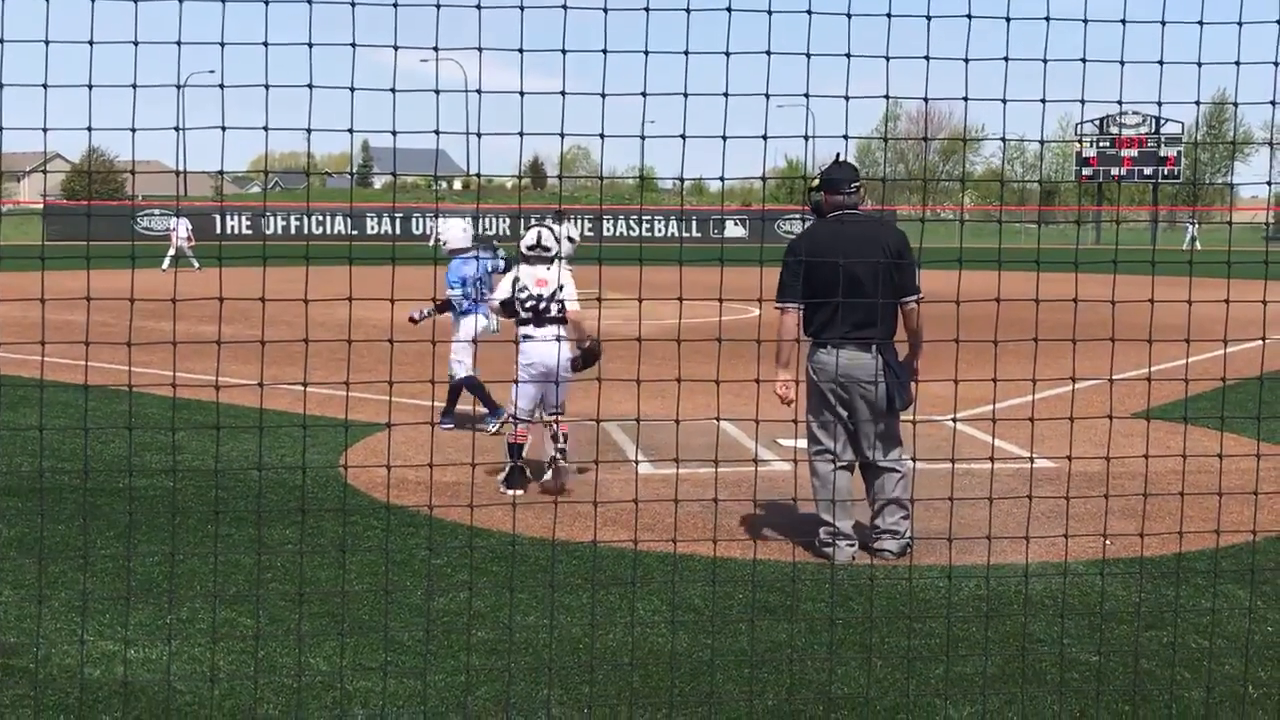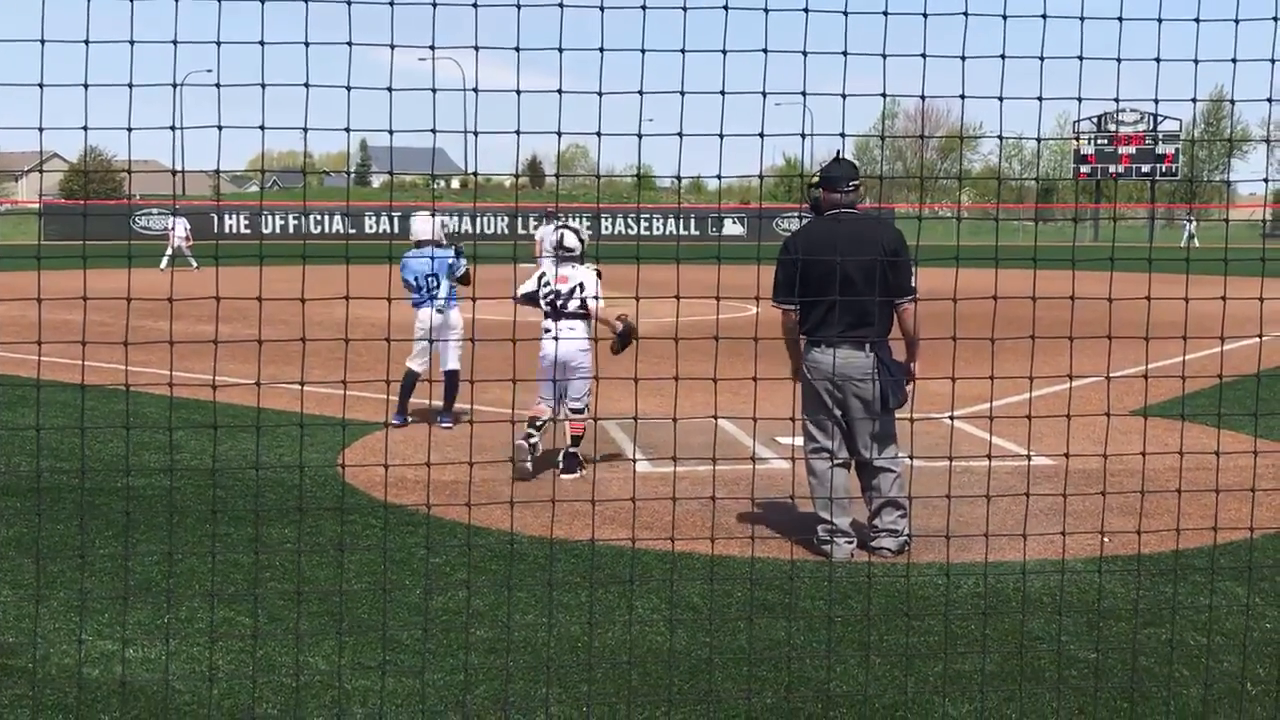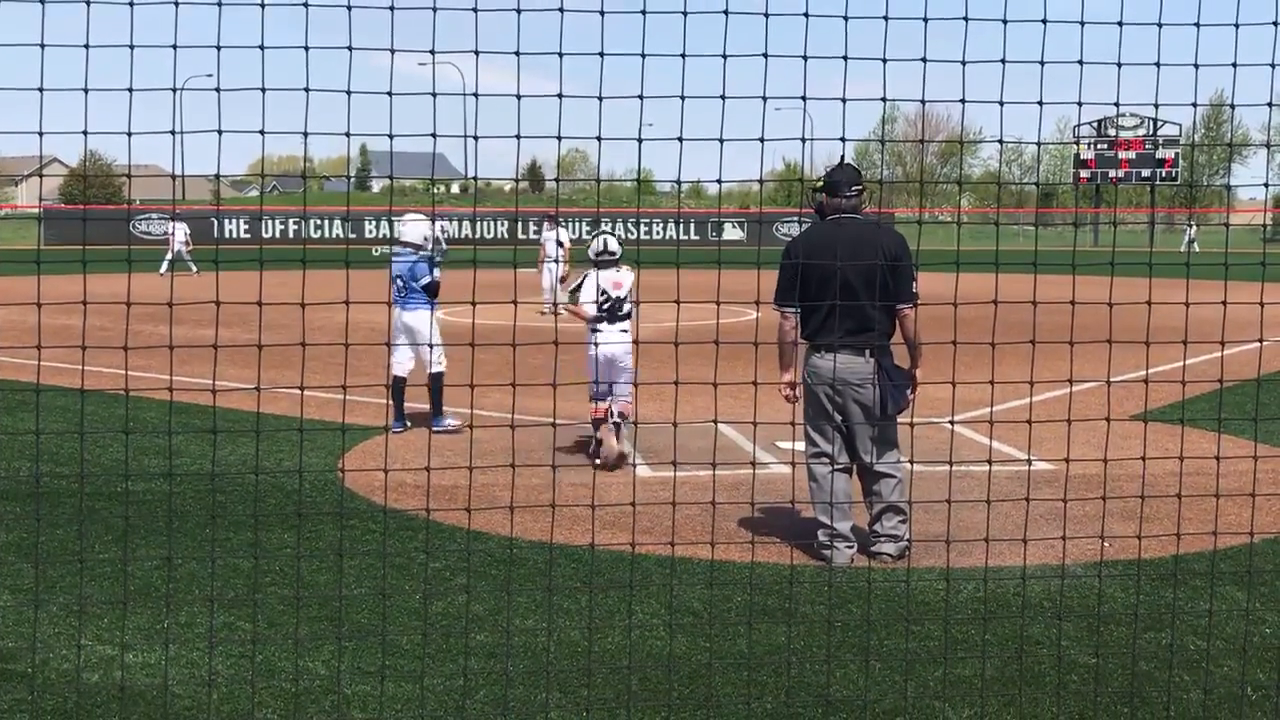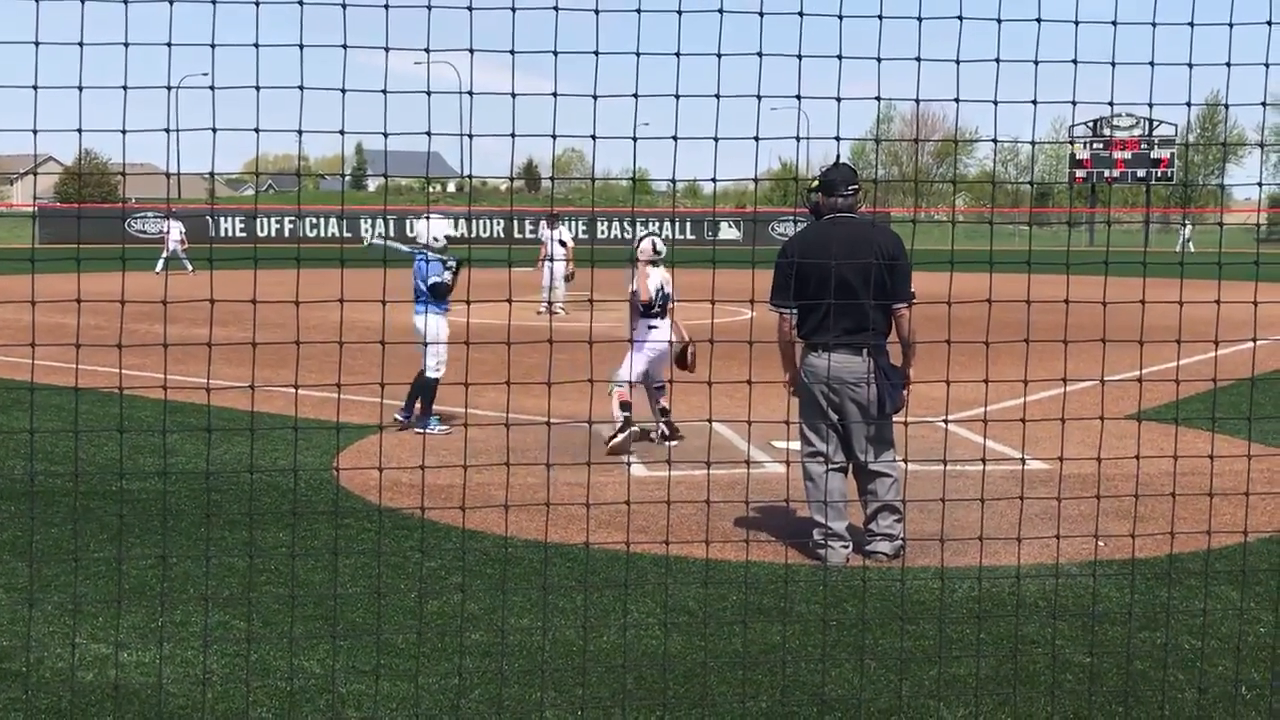
dt=0.5s
person 1, frame 1
left shoulder: (804, 243)
right shoulder: (891, 236)
left elbow: (790, 313)
right elbow: (911, 306)
left wrist: (783, 369)
right wrist: (914, 353)
left hip: (825, 360)
right hip: (876, 359)
left knee: (829, 454)
right knee: (885, 453)
left ankle: (837, 540)
right ankle: (891, 535)
person 1, frame 2
left shoulder: (799, 241)
right shoulder: (887, 235)
left elbow: (789, 313)
right elbow: (905, 305)
left wrist: (796, 359)
right wrist: (912, 356)
left hip: (819, 357)
right hip: (870, 357)
left knee: (825, 451)
right knee: (879, 450)
left ankle: (836, 538)
right ankle: (889, 534)
person 1, frame 3
left shoulder: (801, 245)
right shoulder: (890, 241)
left elbow: (789, 317)
right elbow: (905, 311)
left wrist: (786, 370)
right wrist: (915, 363)
left hip: (820, 363)
right hip: (872, 363)
left knee: (826, 457)
right knee: (882, 455)
left ankle: (836, 543)
right ankle: (890, 539)
person 1, frame 4
left shoulder: (797, 244)
right shoulder: (886, 240)
left elbow: (786, 317)
right elbow: (902, 310)
left wrist: (790, 367)
right wrist: (908, 362)
left hip: (817, 362)
right hip: (869, 361)
left knee: (822, 456)
right knee: (878, 454)
left ankle: (832, 543)
right ankle: (885, 538)
person 2, frame 1
left shoulder: (517, 274)
right shoulder: (563, 275)
left elbow: (496, 304)
right elbow: (573, 315)
left wrist: (515, 311)
right wrist: (585, 343)
left hip: (530, 351)
right hip: (561, 350)
left knee: (521, 416)
right knee: (554, 411)
left ankle: (515, 475)
right ankle: (558, 459)
person 2, frame 2
left shoulder: (545, 272)
right shoulder: (587, 274)
left elbow: (520, 297)
right elbow: (597, 311)
right wrist: (616, 325)
left hip: (549, 343)
right hip: (578, 345)
left knee: (545, 400)
right knee: (576, 404)
left ankle: (528, 441)
right ankle: (570, 461)
person 2, frame 3
left shoulder: (591, 278)
right shoulder: (628, 275)
left elbow: (587, 315)
left wrist: (571, 307)
left hip: (598, 343)
right hip: (623, 343)
left knee: (599, 395)
right knee: (622, 395)
left ankle: (601, 447)
right ankle: (613, 431)
person 2, frame 4
left shoulder: (650, 275)
right shoulder: (664, 274)
left elbow: (644, 297)
right elbow: (671, 307)
left wrist: (641, 267)
right wrist: (683, 334)
left hip: (647, 337)
right hip: (665, 336)
left knee: (621, 385)
right knee: (655, 384)
left ankle: (625, 426)
right ankle: (667, 431)
person 3, frame 1
left shoulder: (455, 266)
right shoulder: (483, 256)
left elbow: (453, 302)
right elbow: (506, 268)
left wrist: (425, 312)
right wrist: (496, 251)
left hip: (467, 320)
right hip: (482, 316)
left knee: (461, 372)
right knee: (458, 368)
left ankle: (495, 411)
right ankle: (447, 415)
person 3, frame 2
left shoulder: (407, 259)
right shoulder: (447, 254)
right elbow: (466, 280)
right wrist: (459, 256)
left hip: (425, 314)
right hip: (450, 313)
left knee: (415, 364)
right knee: (452, 365)
left ankle: (400, 413)
right ankle: (447, 415)
person 3, frame 3
left shoulder: (395, 258)
right shoulder: (419, 260)
right elbow: (433, 291)
left wrist: (430, 264)
right wrist: (435, 268)
left hip: (400, 314)
right hip: (421, 315)
left knee: (399, 368)
right knee: (436, 365)
left ankle: (399, 420)
right ankle: (438, 418)
person 3, frame 4
left shoulder: (422, 258)
right shoulder: (430, 261)
left elbow: (442, 290)
right elbow: (442, 291)
left wrist: (451, 269)
right wrist: (448, 270)
left hip: (423, 316)
right hip: (433, 319)
left knee: (428, 367)
right knee: (435, 369)
left ankle: (406, 410)
right ankle: (424, 420)
